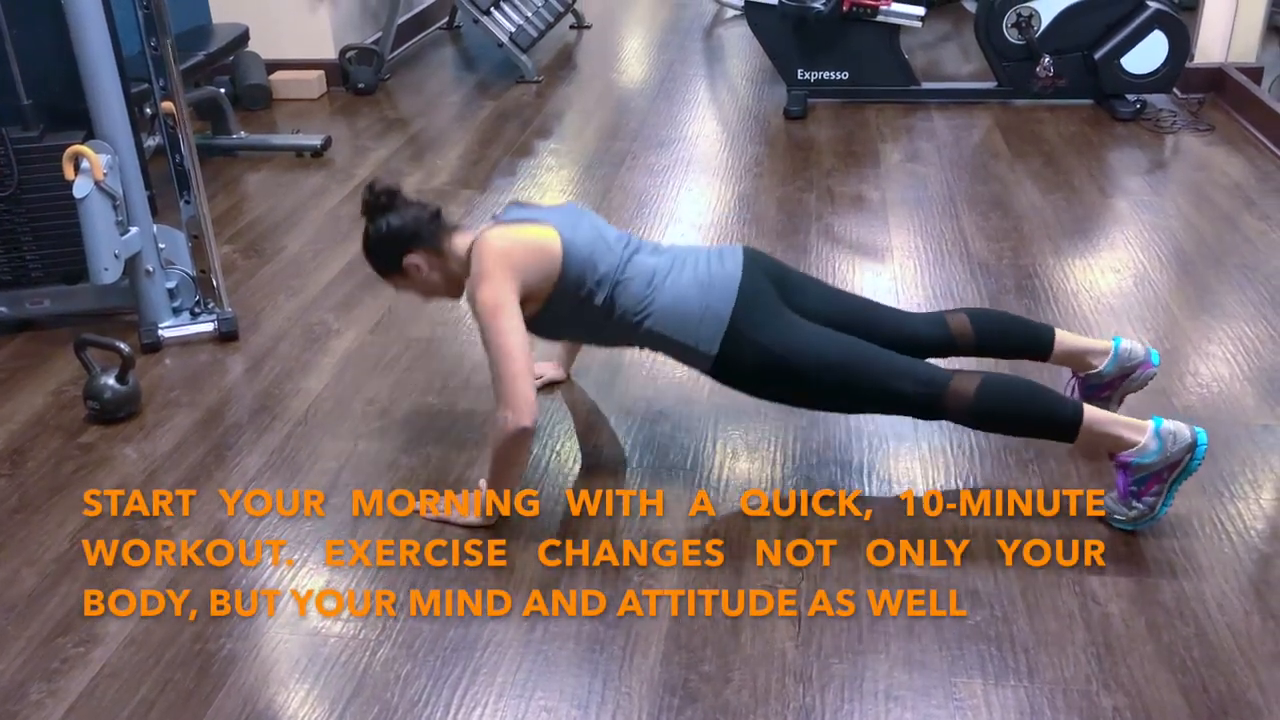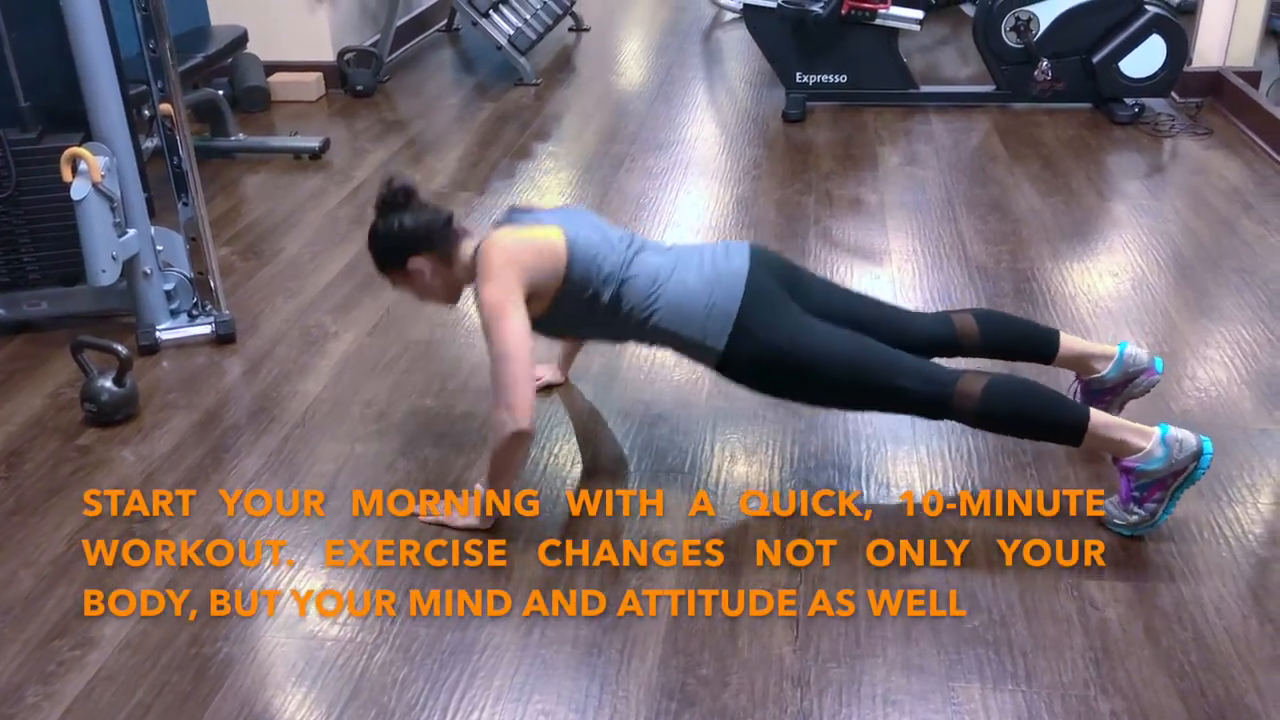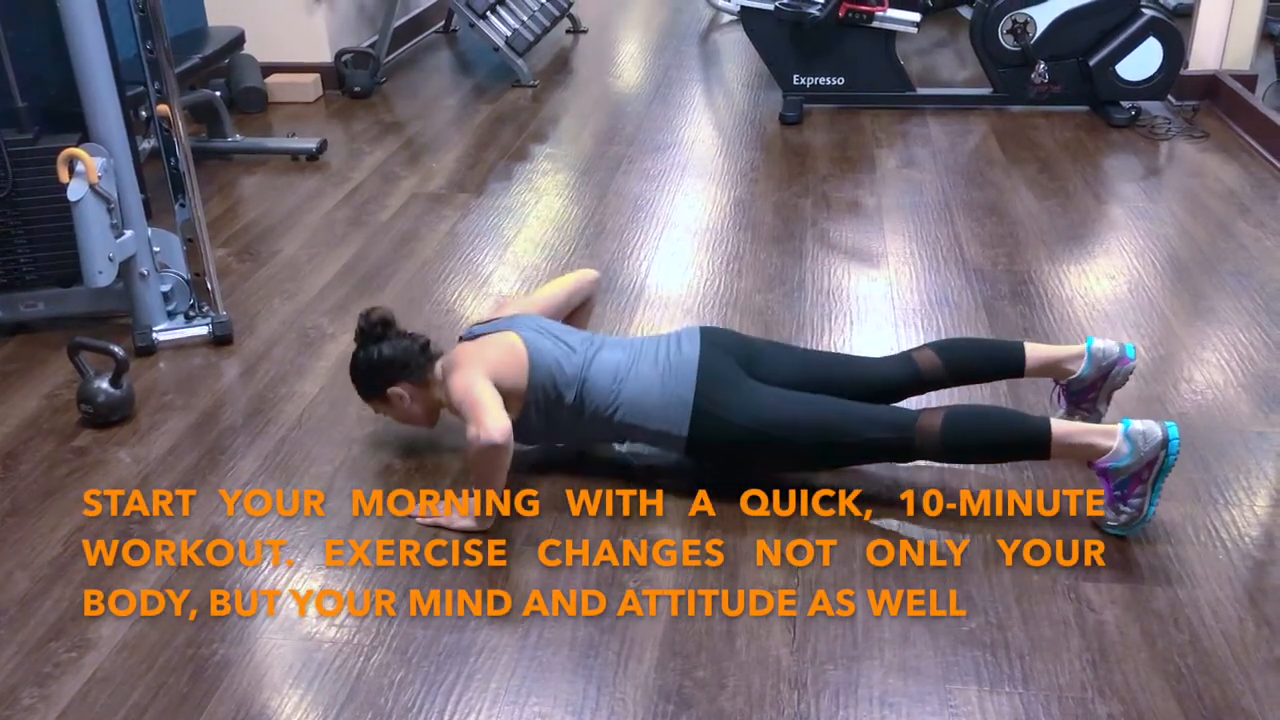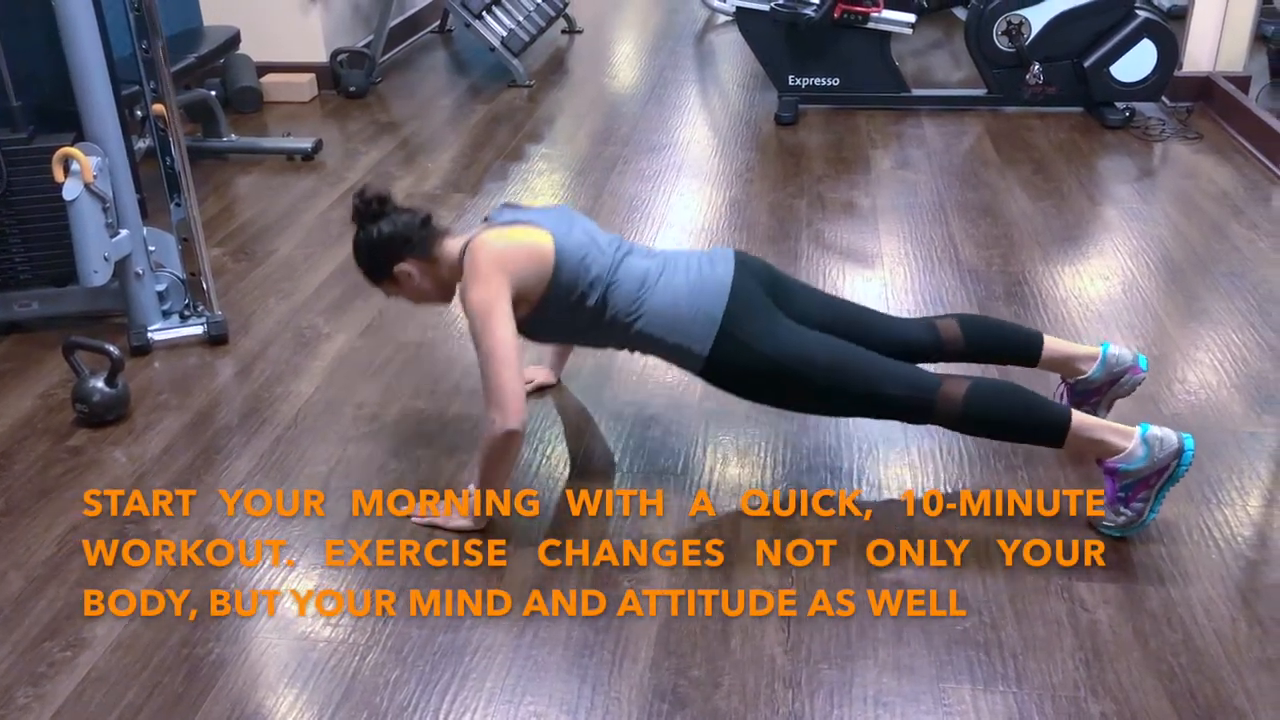
dt=0.5s
person 1, frame 1
left shoulder: (489, 273)
right shoulder: (515, 218)
left elbow: (518, 420)
left wrist: (490, 505)
right wrist: (566, 361)
left hip: (731, 332)
right hip: (735, 274)
left knee: (921, 388)
right knee: (920, 333)
left ankle: (1146, 446)
right ankle: (1106, 356)
person 1, frame 2
left shoulder: (494, 274)
right shoulder: (521, 224)
left elbow: (513, 420)
left wrist: (483, 507)
right wrist: (561, 365)
left hip: (732, 328)
right hip: (737, 271)
left knee: (926, 388)
right knee: (926, 334)
left ankle: (1150, 450)
right ankle: (1107, 361)
person 1, frame 3
left shoulder: (462, 376)
right shoulder: (494, 326)
left elbow: (493, 437)
right elbow: (587, 278)
left wrist: (482, 510)
left hip: (703, 413)
right hip: (700, 353)
left knee: (894, 431)
right knee: (886, 375)
left ankle: (1120, 444)
right ankle: (1082, 358)
person 1, frame 4
left shoulder: (481, 277)
right shoulder: (506, 222)
left elbow: (508, 422)
left wrist: (479, 507)
right wrist: (555, 366)
left hip: (723, 336)
right hip: (726, 278)
left knee: (910, 391)
right knee: (911, 340)
left ankle: (1134, 448)
right ankle: (1092, 362)
